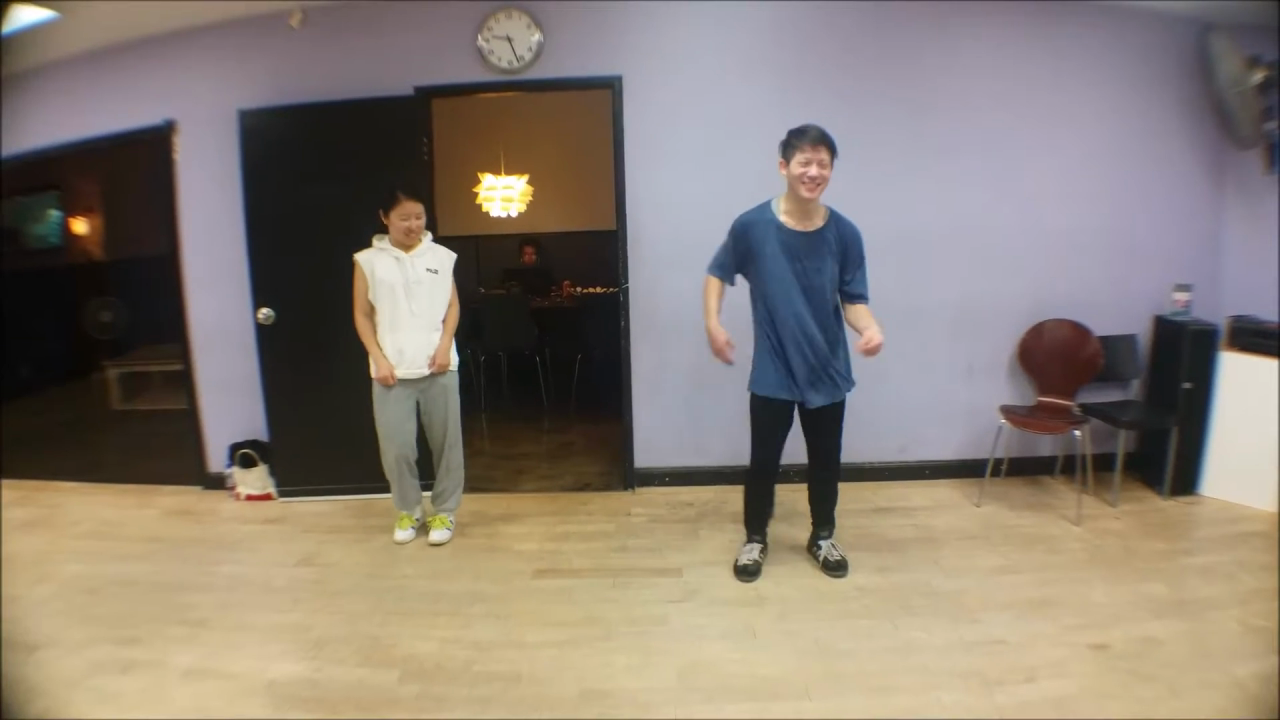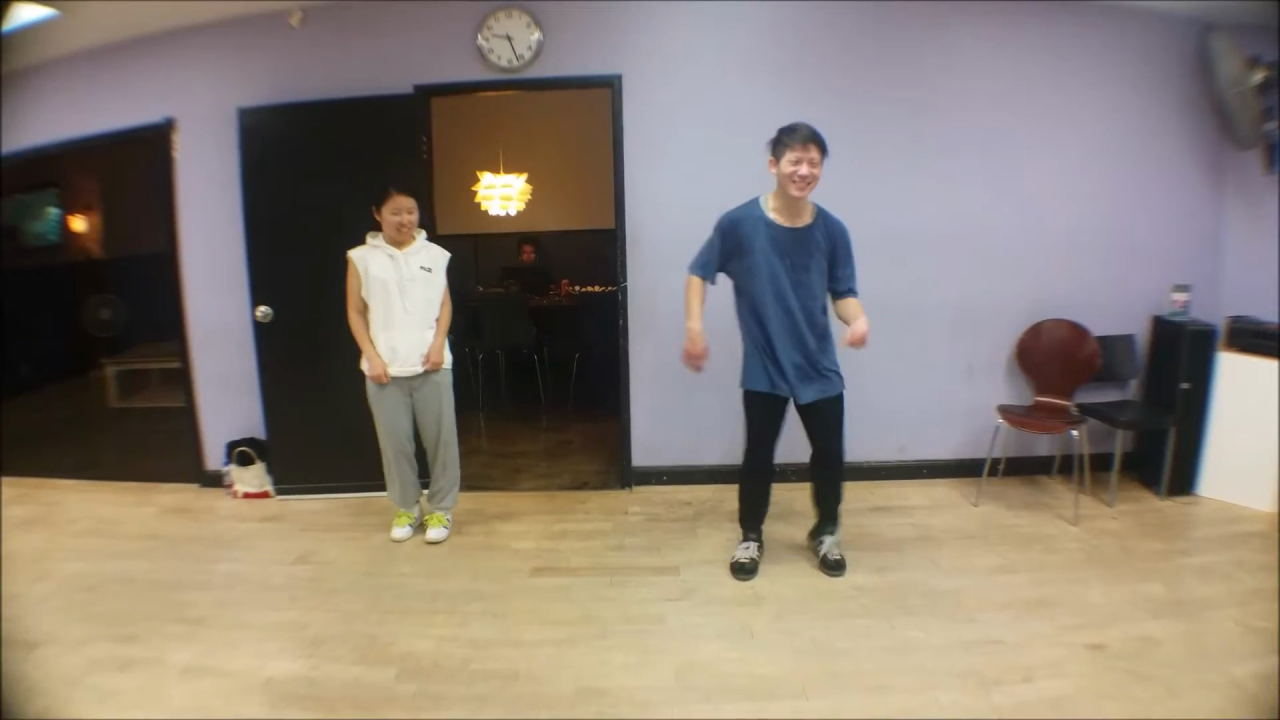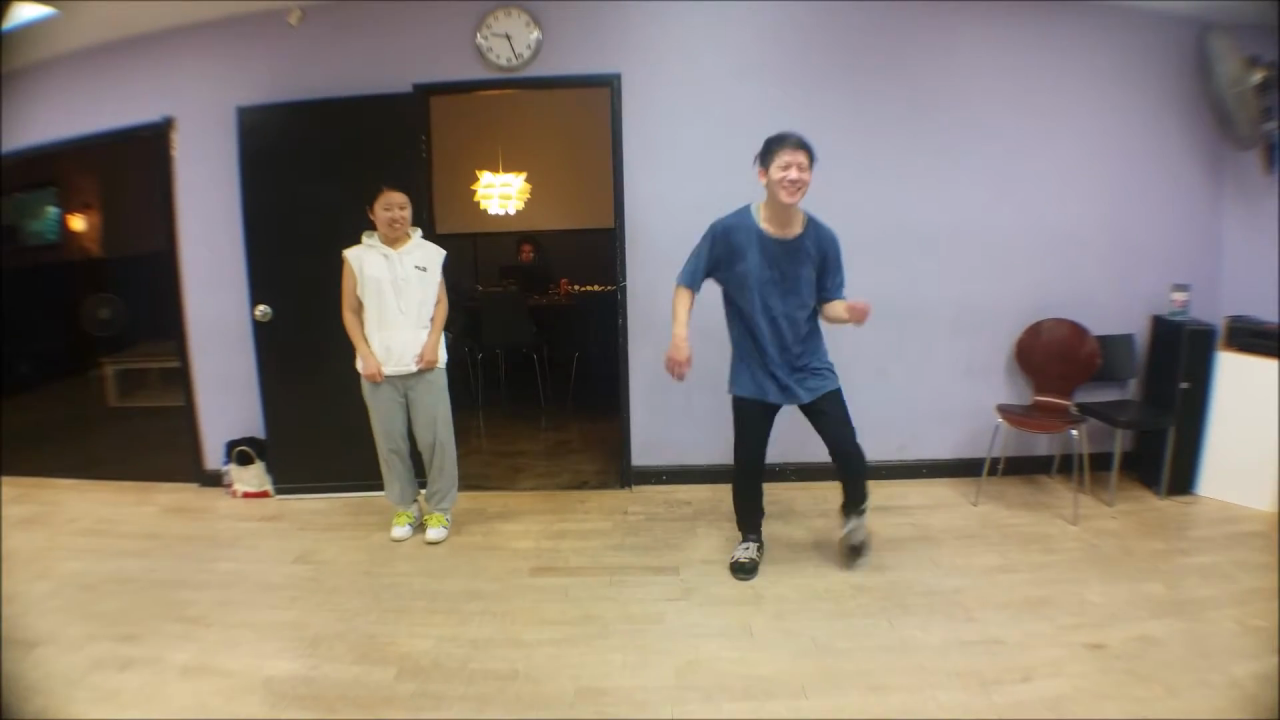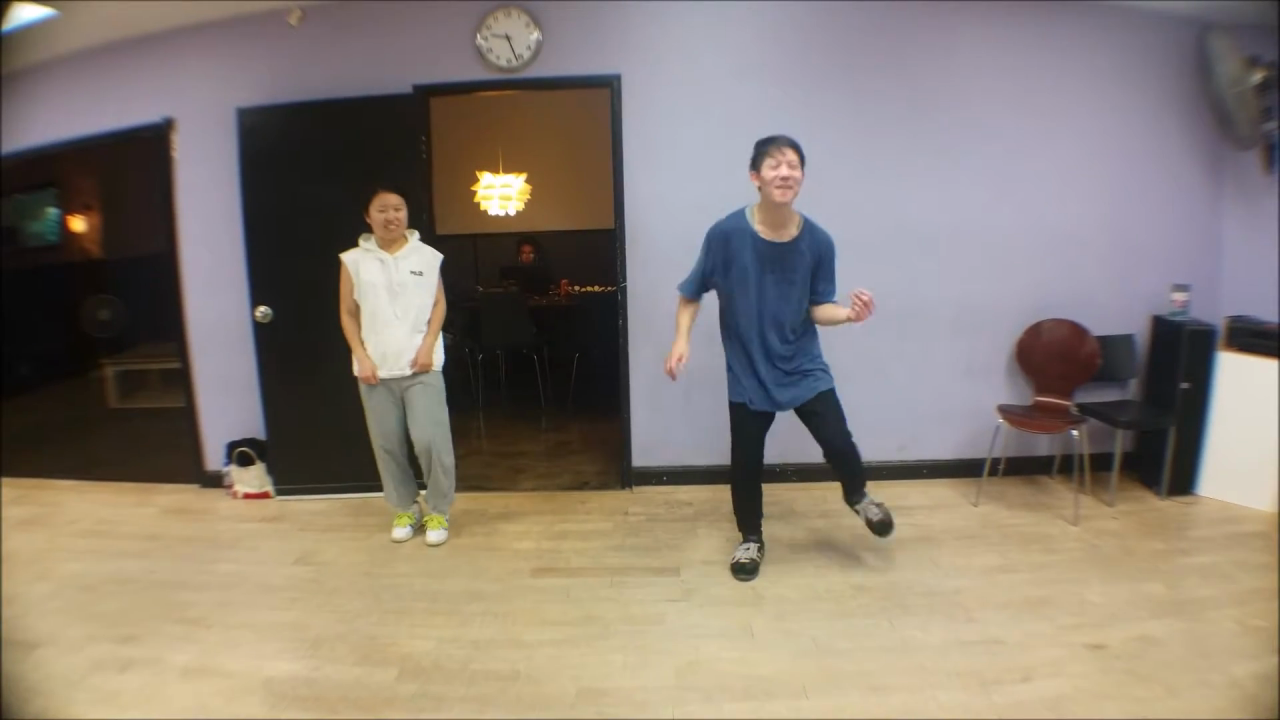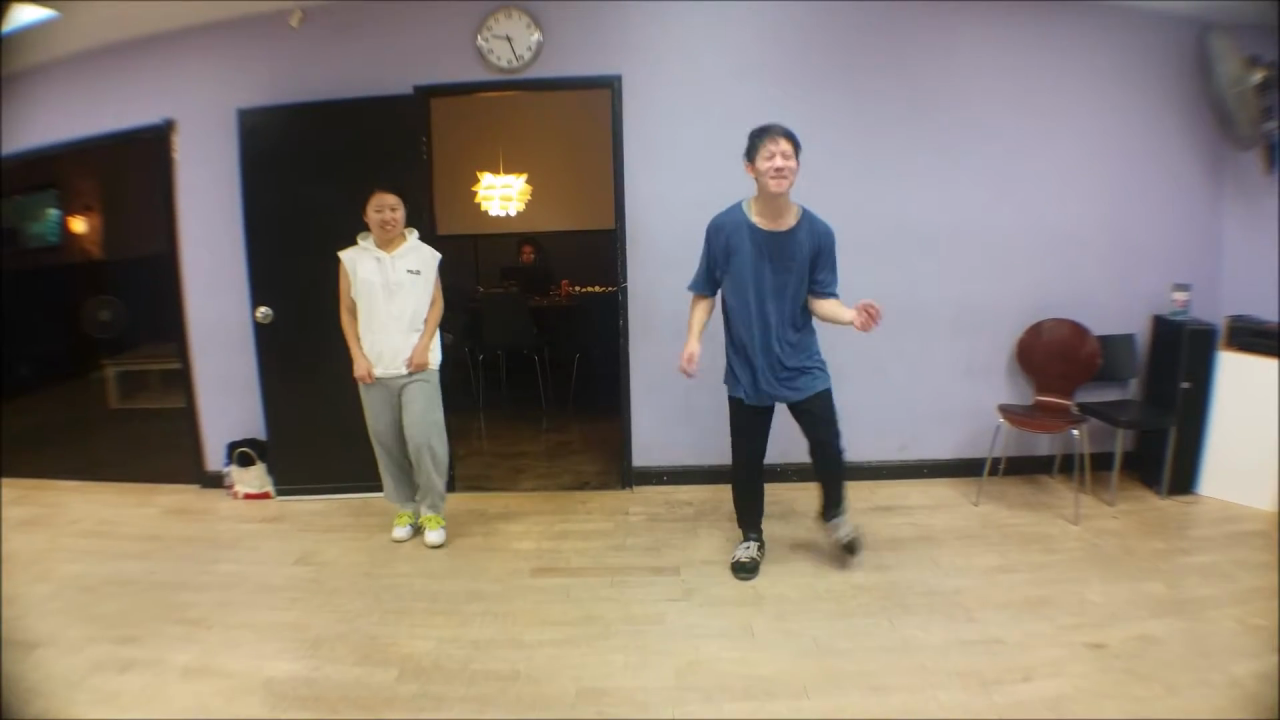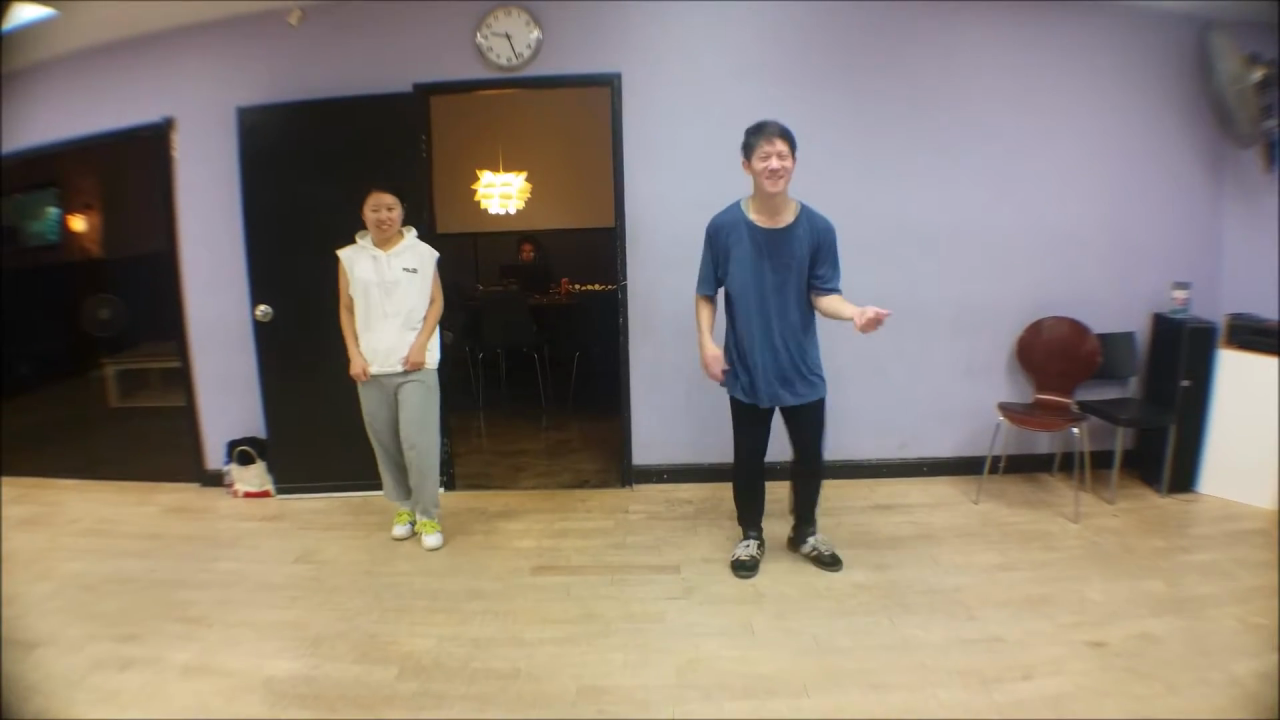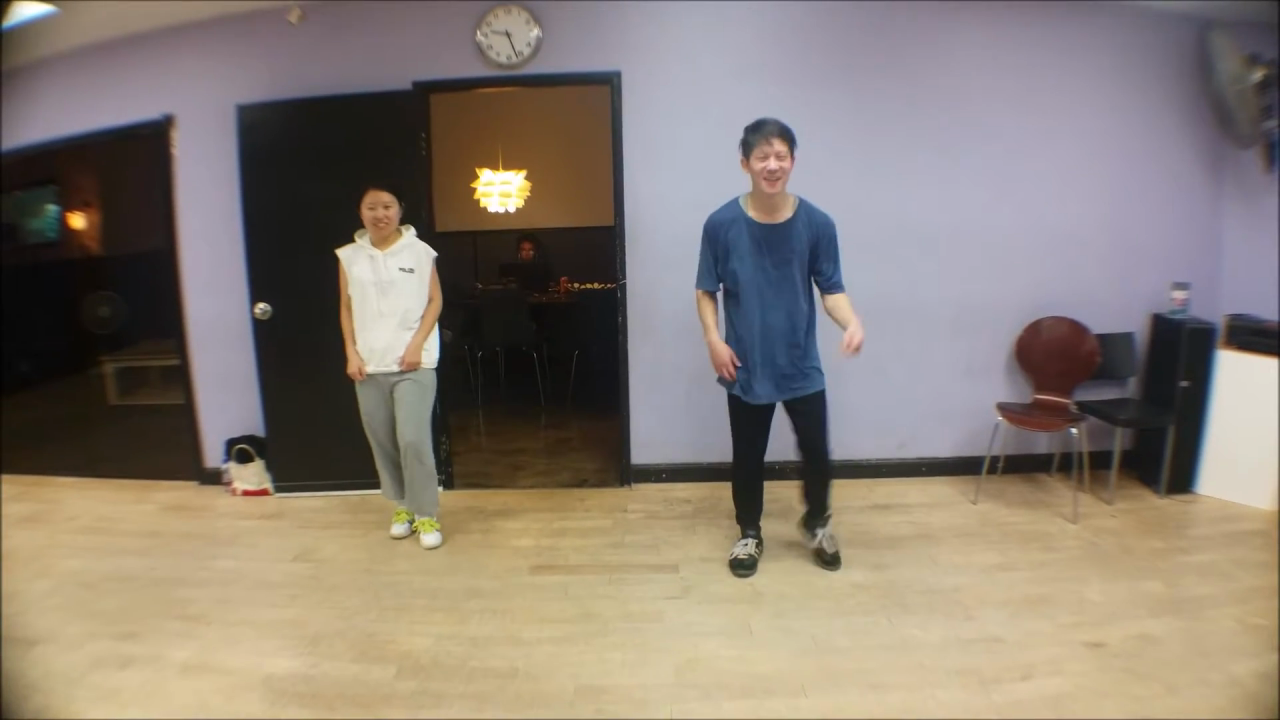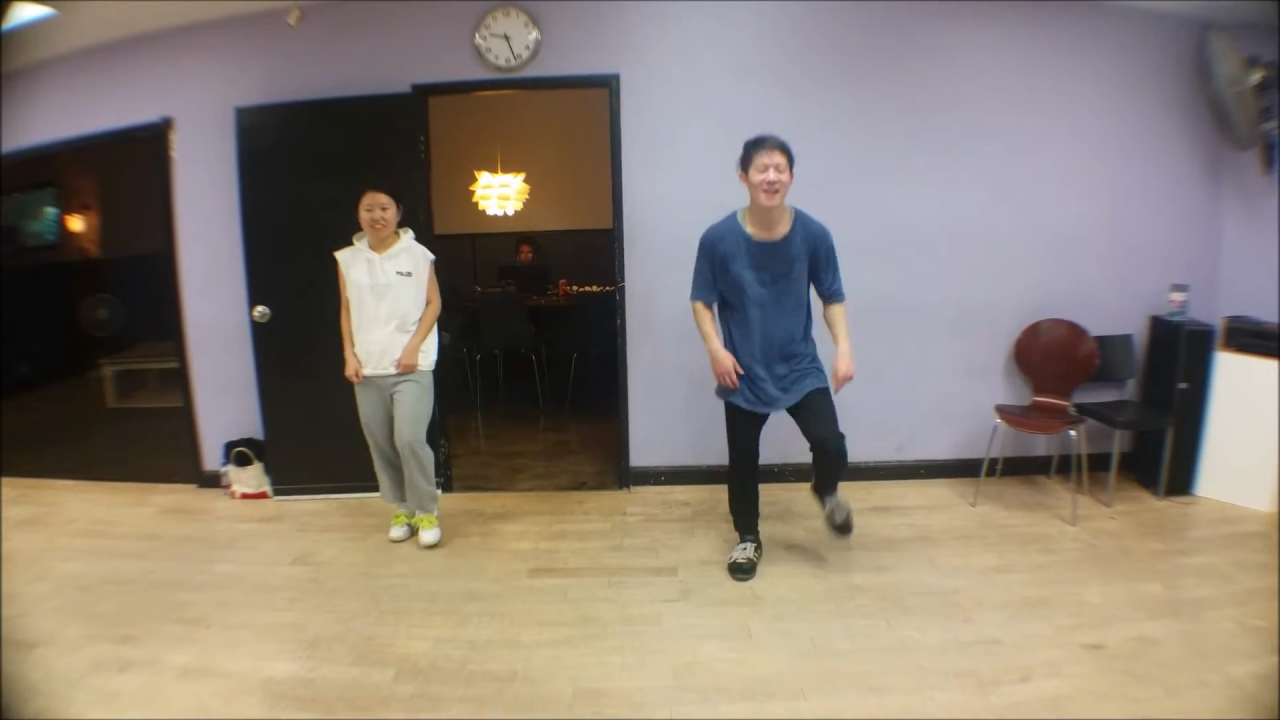
dt=0.1s
person 1, frame 1
left shoulder: (845, 233)
right shoulder: (751, 225)
left elbow: (854, 299)
right elbow: (717, 274)
left wrist: (869, 329)
right wrist: (714, 324)
left hip: (828, 369)
right hip: (774, 370)
left knee: (824, 459)
right knee: (764, 459)
left ankle: (822, 536)
right ankle: (754, 537)
person 1, frame 2
left shoulder: (832, 231)
right shoulder: (738, 223)
left elbow: (843, 293)
right elbow: (699, 273)
left wrist: (858, 320)
right wrist: (693, 327)
left hip: (817, 364)
right hip: (763, 366)
left knee: (829, 454)
right knee: (758, 456)
left ankle: (826, 531)
right ankle: (751, 536)
person 1, frame 3
left shoulder: (822, 239)
right shoulder: (729, 230)
left elbow: (827, 301)
right elbow: (687, 282)
left wrist: (847, 313)
right wrist: (680, 335)
left hip: (808, 365)
right hip: (753, 370)
left knee: (846, 449)
right knee: (748, 459)
left ankle: (854, 514)
right ankle: (750, 537)
person 1, frame 4
left shoulder: (818, 241)
right shoulder: (725, 233)
left elbow: (818, 307)
right elbow: (691, 292)
left wrist: (849, 311)
right wrist: (680, 340)
left hip: (803, 367)
right hip: (748, 373)
left knee: (839, 445)
right knee: (746, 462)
left ankle: (859, 497)
right ankle: (751, 538)
person 1, frame 5
left shoulder: (817, 232)
right shoulder: (724, 227)
left elbow: (818, 298)
right elbow: (703, 293)
left wrist: (852, 314)
right wrist: (693, 338)
left hip: (801, 363)
right hip: (746, 367)
left knee: (828, 449)
right knee: (748, 457)
left ankle: (834, 513)
right ankle: (751, 537)
person 1, frame 6
left shoulder: (817, 228)
right shoulder: (723, 227)
left elbow: (822, 295)
right elbow: (707, 293)
left wrist: (856, 314)
right wrist: (707, 340)
left hip: (801, 367)
right hip: (747, 368)
left knee: (809, 456)
right knee: (749, 457)
left ankle: (805, 532)
right ankle: (751, 534)
person 1, frame 7
left shoulder: (817, 223)
right shoulder: (721, 224)
left elbow: (831, 288)
right elbow: (706, 288)
left wrist: (851, 323)
right wrist: (714, 338)
left hip: (800, 362)
right hip: (746, 364)
left knee: (816, 451)
right knee: (748, 455)
left ankle: (817, 524)
right ankle: (749, 534)
person 1, frame 8
left shoulder: (814, 235)
right shoulder: (718, 238)
left elbow: (832, 297)
right elbow: (702, 301)
left wrist: (843, 349)
right wrist: (716, 349)
left hip: (799, 366)
right hip: (744, 372)
left knee: (830, 446)
right knee: (742, 461)
left ankle: (827, 490)
right ankle: (748, 538)
person 2, frame 1
left shoulder: (440, 257)
right shoulder: (368, 261)
left elbow: (452, 305)
right elbow: (362, 315)
left wrist: (445, 346)
right wrist: (378, 359)
left hip: (437, 367)
right hip: (392, 371)
left knee: (446, 442)
right knee: (397, 448)
left ankle: (444, 511)
right ankle: (408, 510)
person 2, frame 2
left shoulder: (434, 255)
right shoulder: (361, 258)
left elbow: (445, 305)
right elbow: (355, 312)
left wrist: (438, 344)
right wrist: (371, 356)
left hip: (431, 365)
right hip: (385, 368)
left knee: (441, 441)
right knee: (395, 445)
left ankle: (440, 510)
right ankle: (406, 509)
person 2, frame 3
left shoulder: (429, 253)
right shoulder: (356, 257)
left elbow: (441, 302)
right elbow: (350, 312)
left wrist: (433, 343)
right wrist: (366, 355)
left hip: (425, 363)
right hip: (380, 366)
left knee: (435, 438)
right knee: (391, 443)
left ankle: (439, 509)
right ankle: (406, 507)
person 2, frame 4
left shoulder: (426, 256)
right shoulder: (353, 261)
left elbow: (439, 305)
right elbow: (348, 314)
left wrist: (428, 347)
right wrist: (362, 358)
left hip: (421, 366)
right hip: (377, 369)
left knee: (431, 441)
right knee: (387, 444)
left ankle: (438, 511)
right ankle: (405, 509)
person 2, frame 5
left shoulder: (424, 255)
right shoulder: (352, 260)
left elbow: (436, 304)
right elbow: (347, 312)
left wrist: (423, 346)
right wrist: (357, 356)
left hip: (418, 365)
right hip: (374, 368)
left knee: (425, 439)
right knee: (387, 443)
left ankle: (432, 510)
right ankle: (406, 508)
person 2, frame 6
left shoulder: (422, 253)
right shoulder: (350, 258)
left elbow: (436, 302)
right elbow: (346, 309)
left wrist: (420, 346)
right wrist: (354, 354)
left hip: (416, 364)
right hip: (372, 366)
left knee: (419, 441)
right knee: (384, 441)
left ankle: (428, 515)
right ankle: (404, 506)
person 2, frame 7
left shoulder: (419, 252)
right shoulder: (349, 257)
left elbow: (435, 301)
right elbow: (346, 309)
left wrist: (416, 345)
right wrist: (351, 353)
left hip: (413, 363)
right hip: (370, 365)
left knee: (413, 439)
right knee: (383, 441)
left ankle: (426, 514)
right ankle: (403, 506)
person 2, frame 8
left shoulder: (417, 255)
right shoulder: (347, 259)
left elbow: (433, 304)
right elbow: (346, 311)
left wrist: (413, 347)
right wrist: (349, 355)
left hip: (412, 365)
right hip: (368, 368)
left knee: (410, 439)
right knee: (381, 444)
left ankle: (425, 510)
right ankle: (402, 508)
